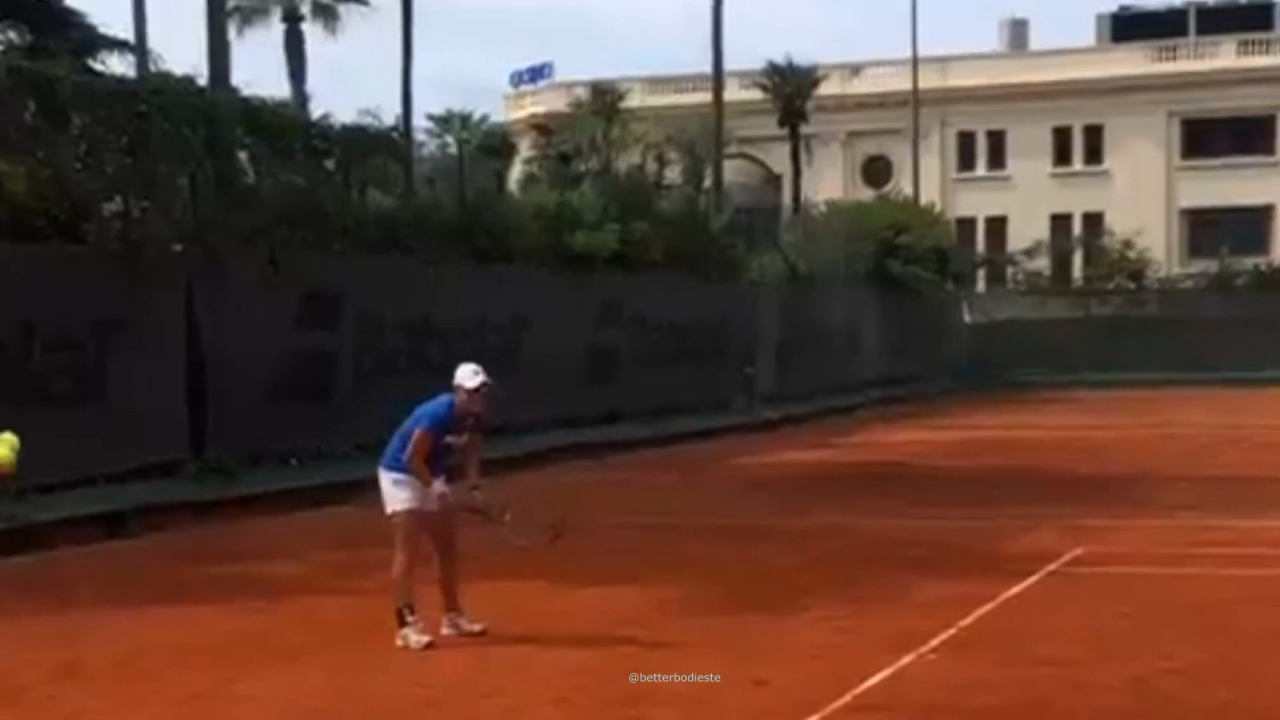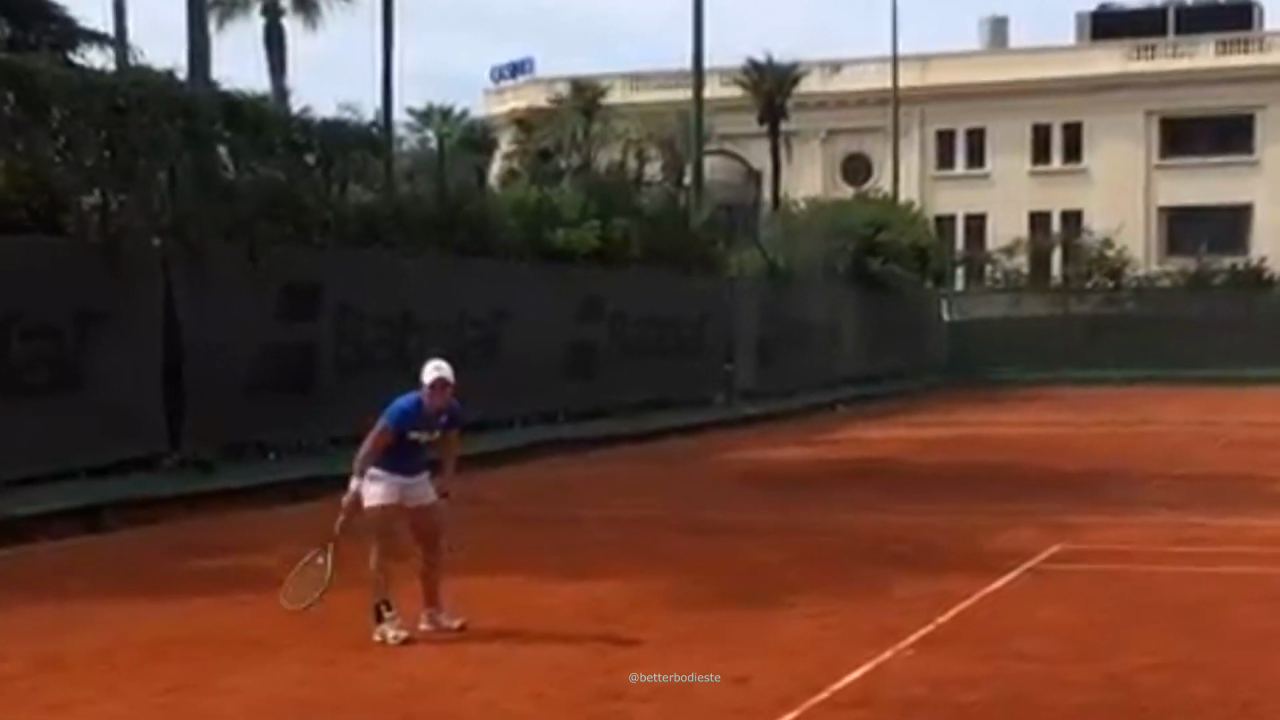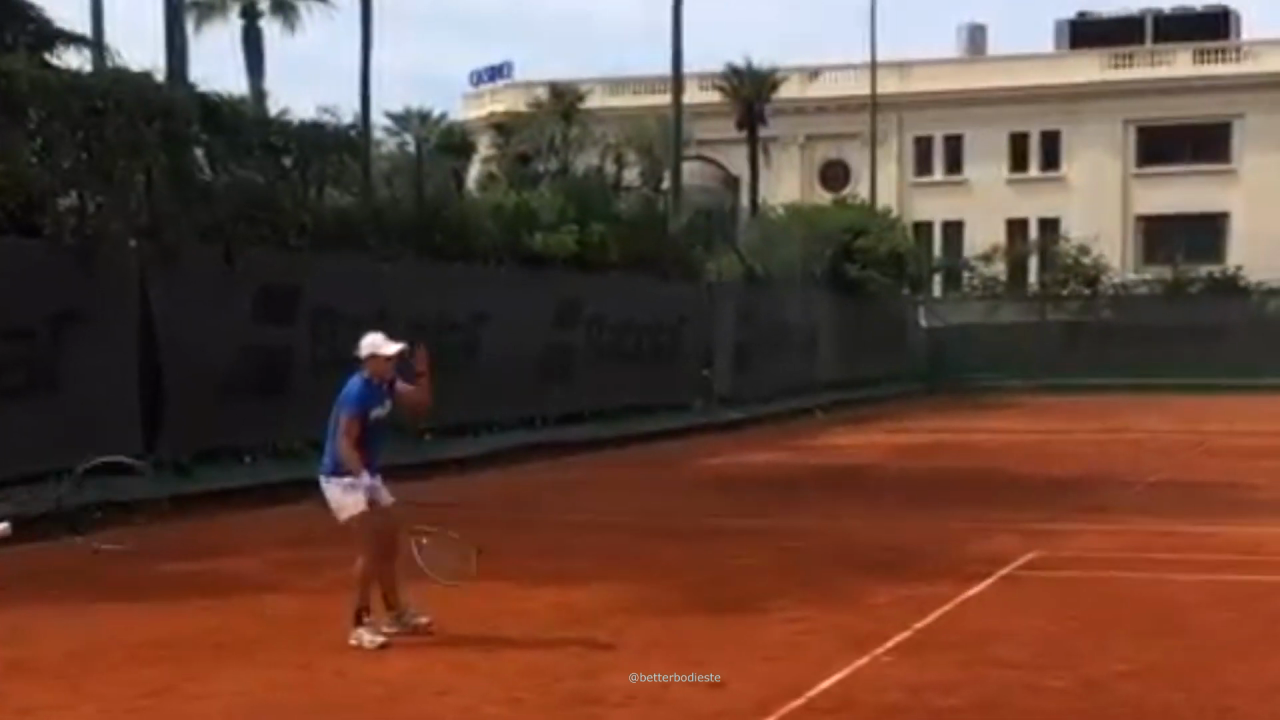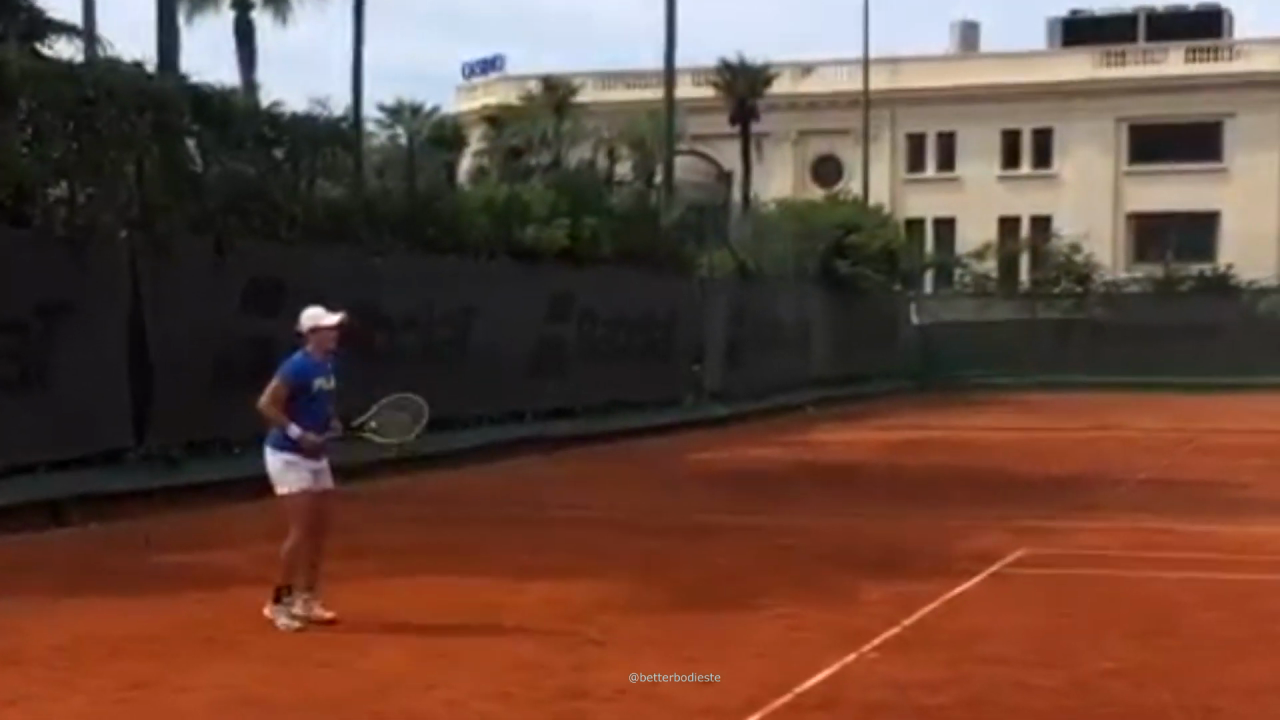
dt=0.7s
person 1, frame 1
left shoulder: (471, 415)
right shoulder: (438, 413)
left elbow: (470, 451)
right elbow: (411, 457)
left wrist: (474, 486)
right wrist: (437, 489)
left hip: (432, 478)
right hip: (401, 476)
left knee: (448, 548)
right knee: (408, 550)
left ankle: (452, 616)
right ankle: (406, 625)
person 1, frame 2
left shoulder: (451, 412)
right shoulder: (403, 410)
left elbow: (449, 450)
right elbow: (370, 447)
left wrist: (443, 488)
right wrist: (355, 486)
left hip: (416, 476)
right hip: (381, 474)
left knee: (432, 543)
right knee: (383, 545)
left ankle: (432, 612)
right ankle: (384, 620)
person 1, frame 3
left shoulder: (386, 383)
right shoulder: (356, 393)
left elbow: (420, 403)
right elbow: (345, 444)
left wrist: (421, 373)
right wrist: (365, 485)
left hip: (368, 476)
right hip: (343, 478)
left knee: (389, 542)
right knee: (371, 549)
left ankle: (396, 614)
right ankle: (361, 625)
person 1, frame 4
left shoulder: (327, 364)
right shoulder: (296, 366)
right elbow: (265, 406)
left wrist: (331, 421)
right wrist: (296, 433)
left hip: (314, 456)
right hip: (287, 455)
left knee: (319, 529)
right knee: (301, 529)
left ankle: (306, 600)
right ankle: (278, 601)
